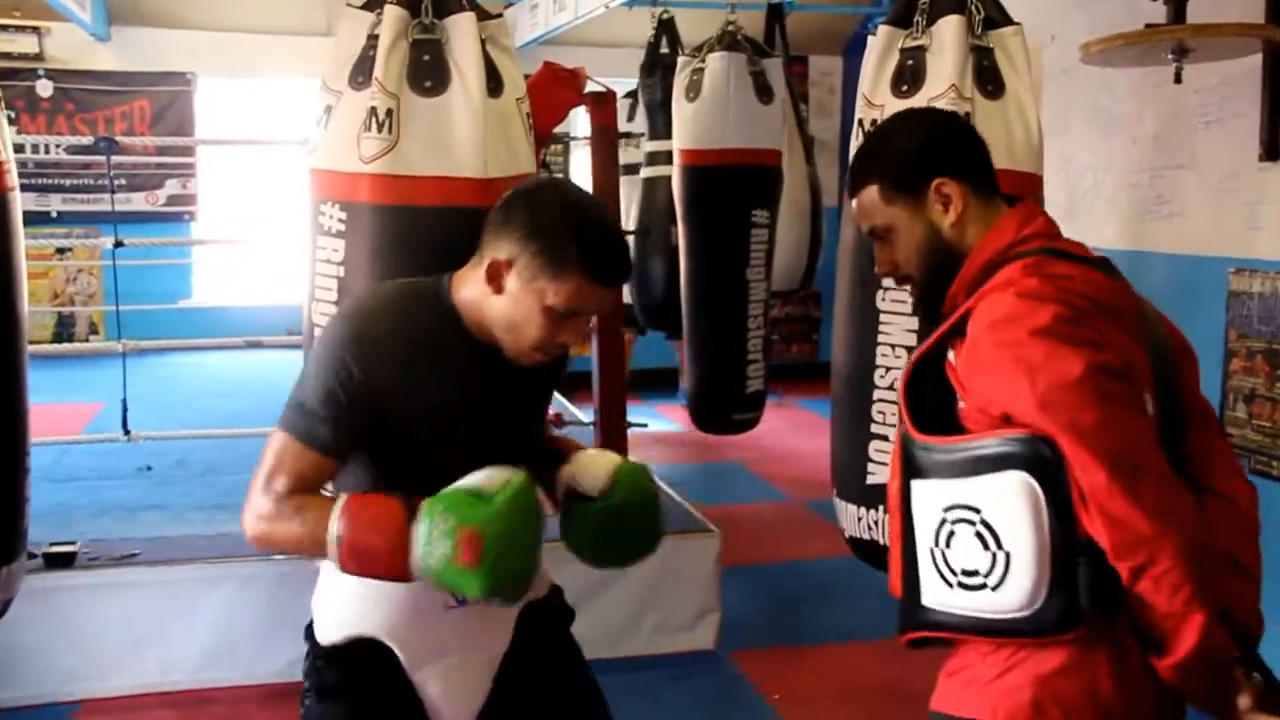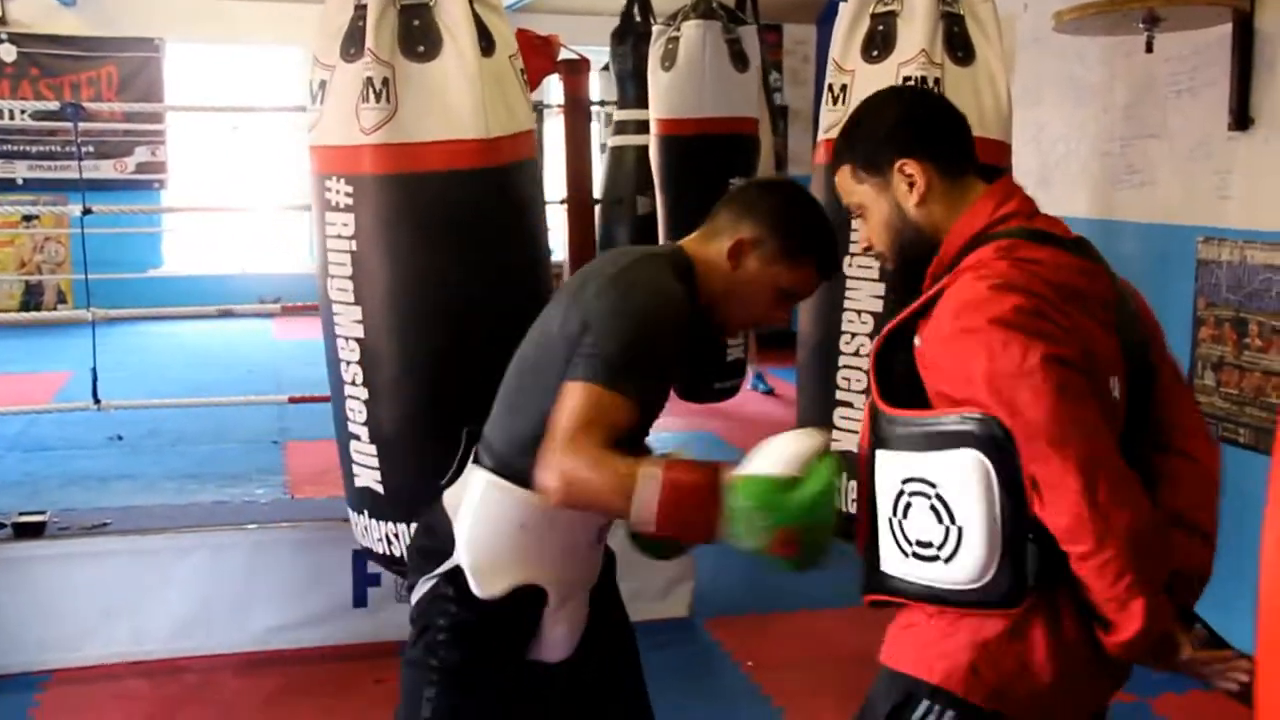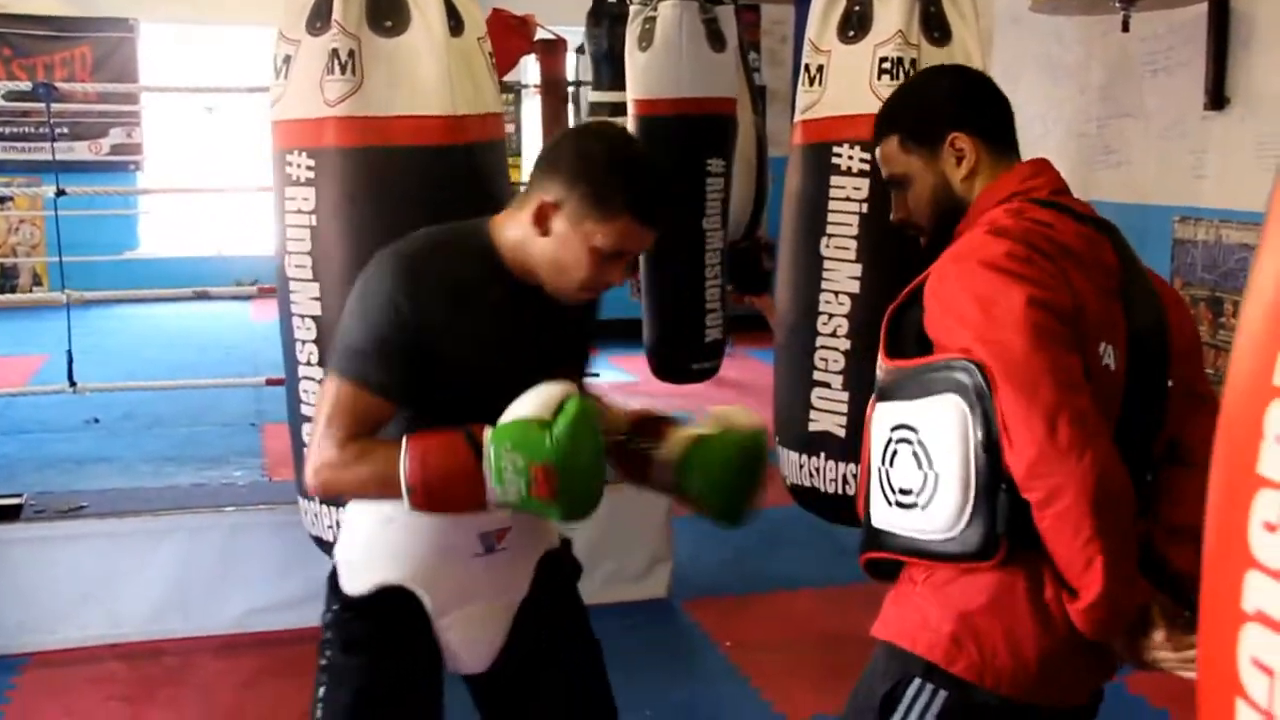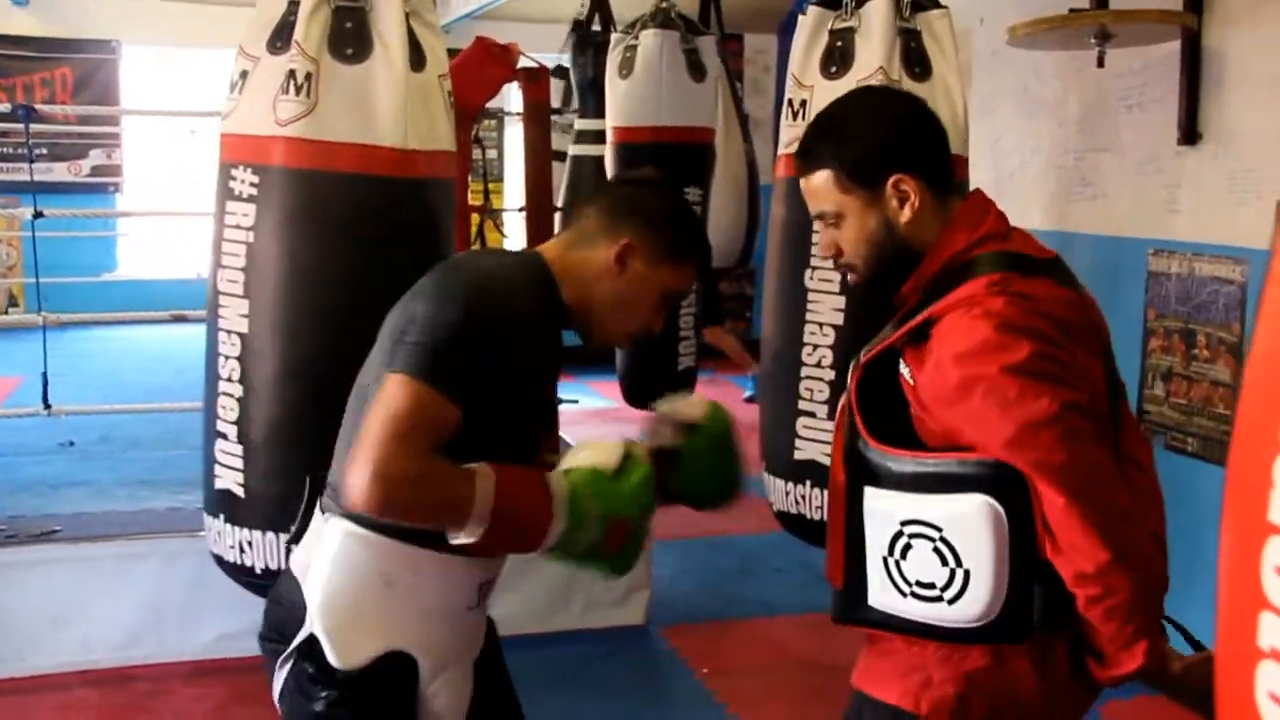
dt=0.5s
person 1, frame 1
left shoulder: (1018, 322)
right shoulder: (1090, 295)
left elbow: (1134, 510)
right elbow: (1214, 479)
left wrist: (1203, 671)
right wrist: (1227, 637)
person 1, frame 2
left shoulder: (983, 309)
right shoulder: (1077, 275)
left elbow: (1089, 498)
right elbow: (1181, 446)
left wrist: (1152, 636)
right wrist: (1171, 592)
left hip: (975, 664)
right hip: (1071, 655)
person 1, frame 3
left shoulder: (985, 264)
right shoulder: (1120, 270)
left elbow: (1057, 454)
right elbow: (1193, 452)
left wrist: (1119, 615)
right wrist: (1159, 595)
left hip: (975, 630)
right hip: (1069, 636)
person 1, frame 4
left shoulder: (981, 343)
right shoulder: (1028, 284)
left elbow: (1094, 529)
right elbow: (1122, 458)
left wrist: (1139, 657)
right wrist: (1141, 615)
right hip: (1028, 661)
person 2, frame 1
left shoulder: (542, 333)
right shoulder: (370, 338)
right elbow: (271, 512)
right wrist: (421, 537)
left hip: (507, 600)
right hip: (377, 621)
person 2, frame 2
left shoulder: (657, 287)
right shoulder: (643, 299)
right elbow: (565, 468)
right wrist: (731, 505)
left hip: (569, 560)
right hip: (485, 566)
person 2, frame 3
left shoulder: (575, 288)
right shoulder: (409, 284)
right elbow: (327, 464)
left wrist: (669, 448)
right wrist: (490, 460)
left hip: (519, 565)
right hip: (394, 574)
person 2, frame 4
left shoulder: (531, 322)
right shoulder: (477, 300)
left elbow: (549, 479)
right elbow: (380, 479)
left wrist: (645, 471)
right wrist: (557, 510)
left hip: (446, 628)
right hip: (355, 638)
